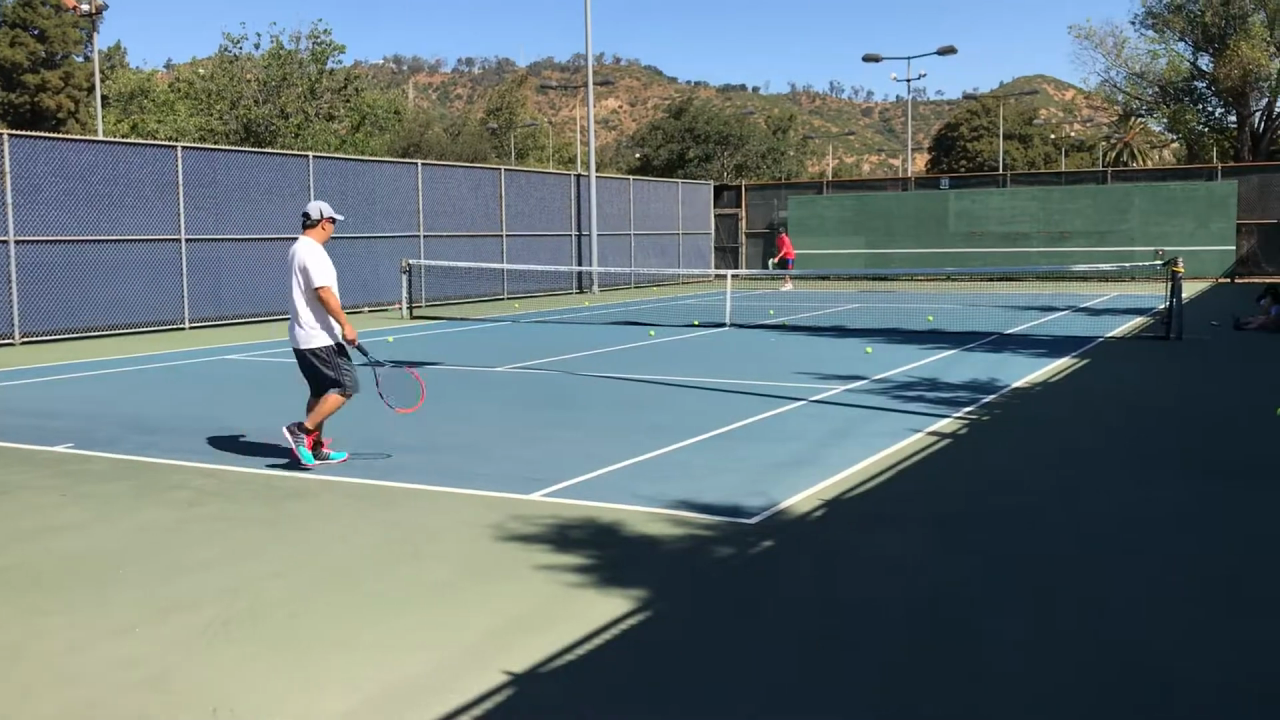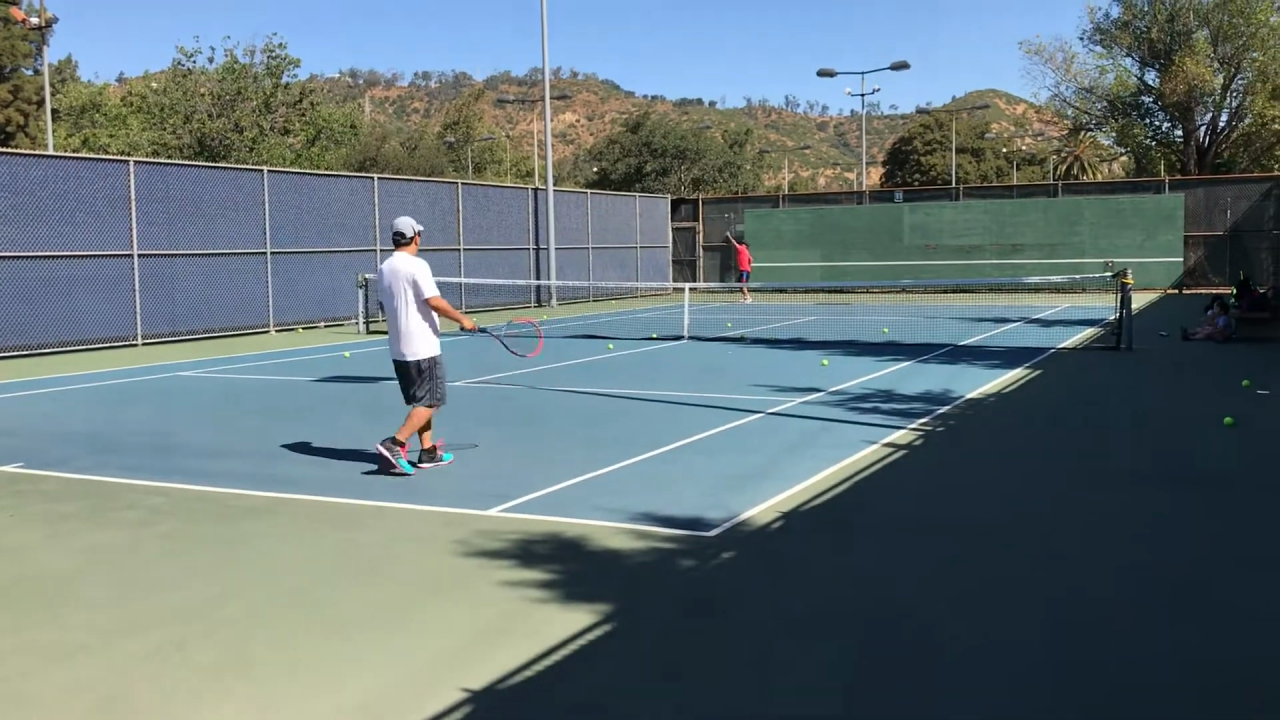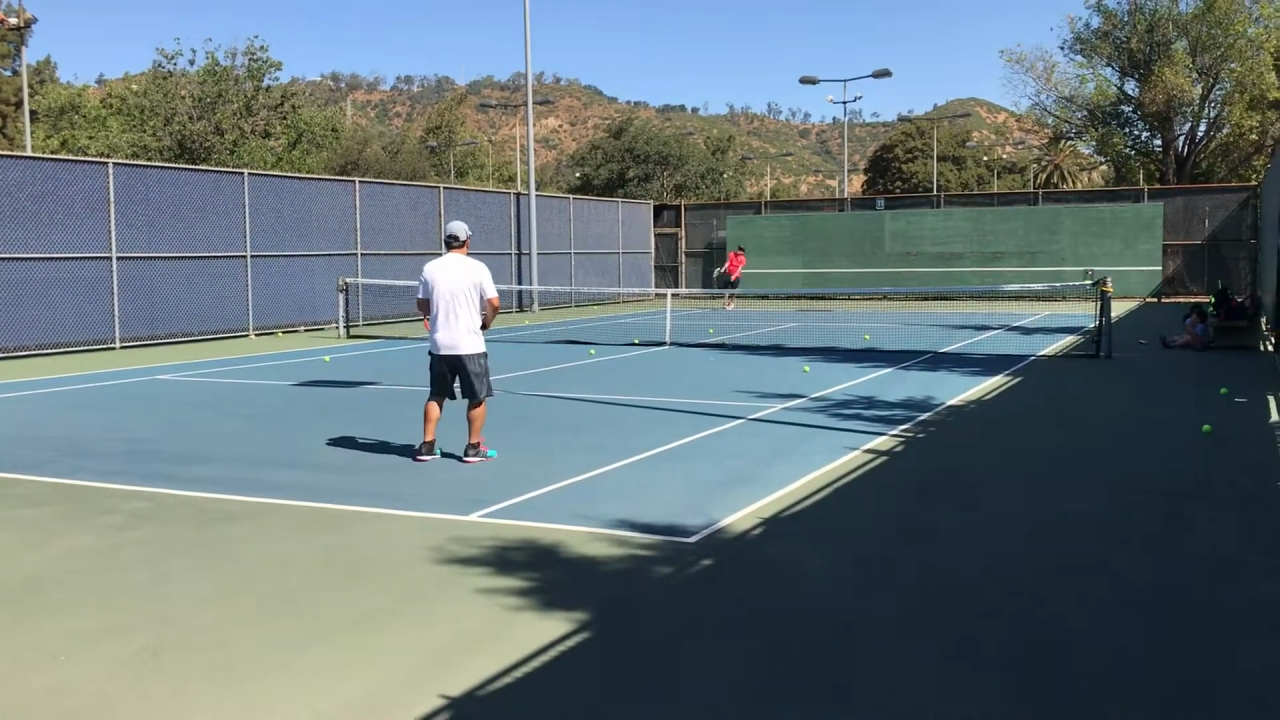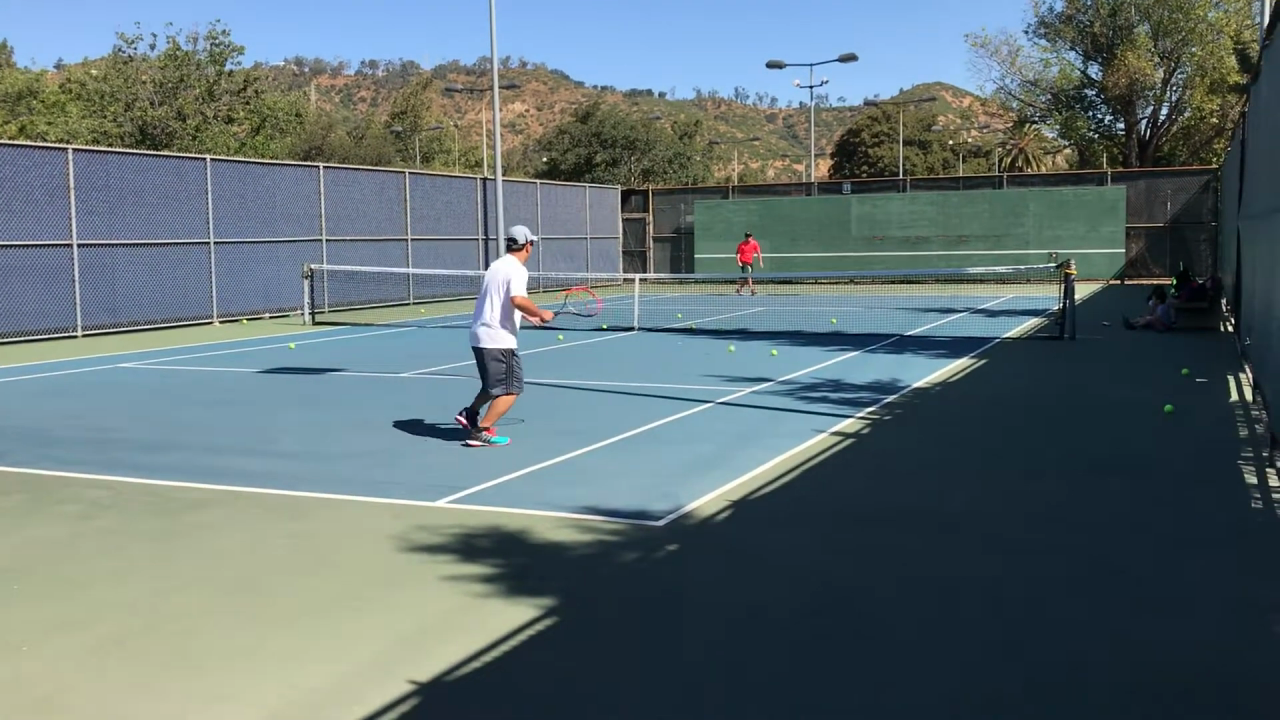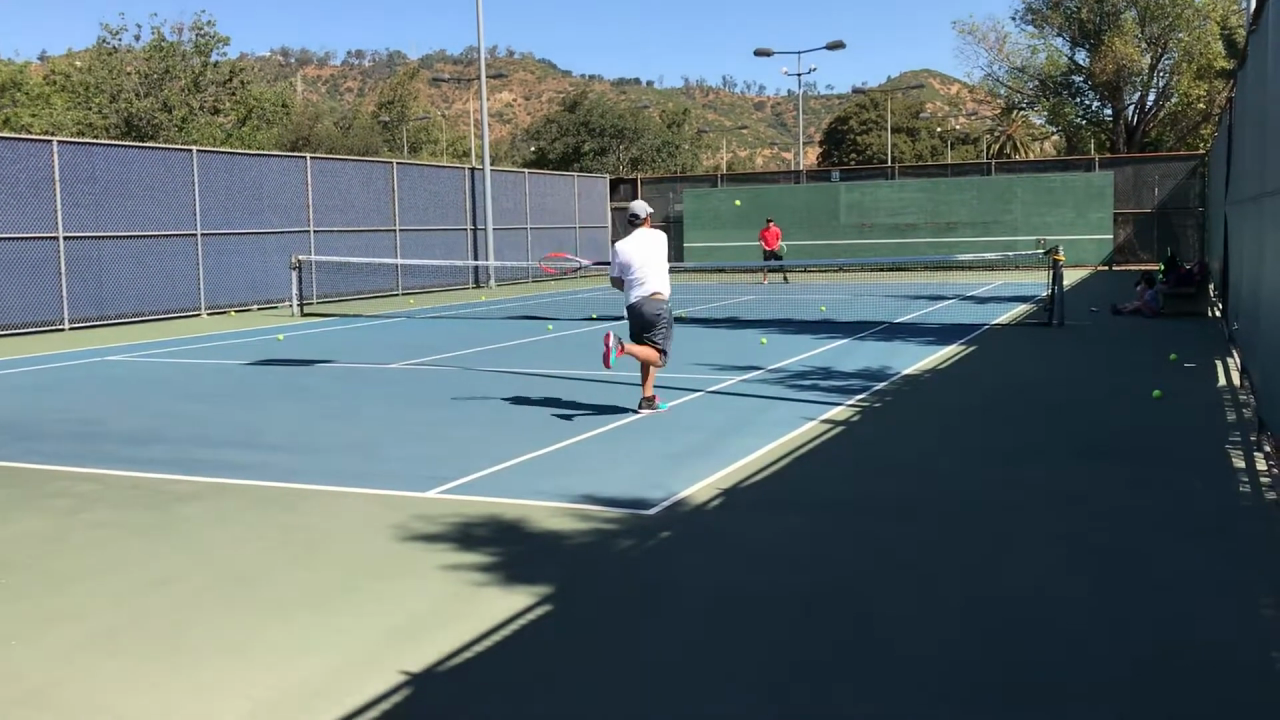
dt=1s
person 1, frame 1
left shoulder: (299, 249)
right shoulder: (313, 252)
right elbow: (325, 293)
right wrist: (345, 325)
left hip: (303, 337)
right hip: (320, 339)
left knee: (322, 392)
right knee: (344, 388)
left ankle: (316, 447)
right ankle: (303, 430)
person 1, frame 2
left shoulder: (384, 269)
right shoulder: (417, 265)
right elbow: (435, 301)
right wrist: (462, 319)
left hip: (399, 349)
right hip: (422, 348)
left knee: (421, 401)
right knee: (429, 401)
left ankle: (427, 451)
right ankle: (393, 444)
person 1, frame 3
left shoulder: (430, 268)
right shoulder: (478, 268)
left elbow: (422, 305)
right elbow: (494, 304)
right wrist: (487, 321)
left hip: (440, 344)
right hip: (470, 344)
left knee: (437, 395)
right knee: (477, 396)
left ankle: (427, 445)
right ankle: (473, 447)
person 1, frame 4
left shoulder: (496, 265)
right shoulder: (517, 269)
right elbow: (518, 301)
left wrist: (523, 314)
right wrist: (540, 312)
left hip: (481, 334)
right hip: (497, 339)
left knee: (501, 383)
right knee: (509, 391)
left ankle: (470, 413)
right ankle: (480, 432)
person 1, frame 5
left shoulder: (620, 246)
right shoulder: (660, 236)
left elbow: (617, 282)
left hip: (635, 304)
right hip: (656, 301)
left knee: (649, 353)
right knee: (656, 356)
left ankle: (648, 400)
right ankle: (619, 345)
